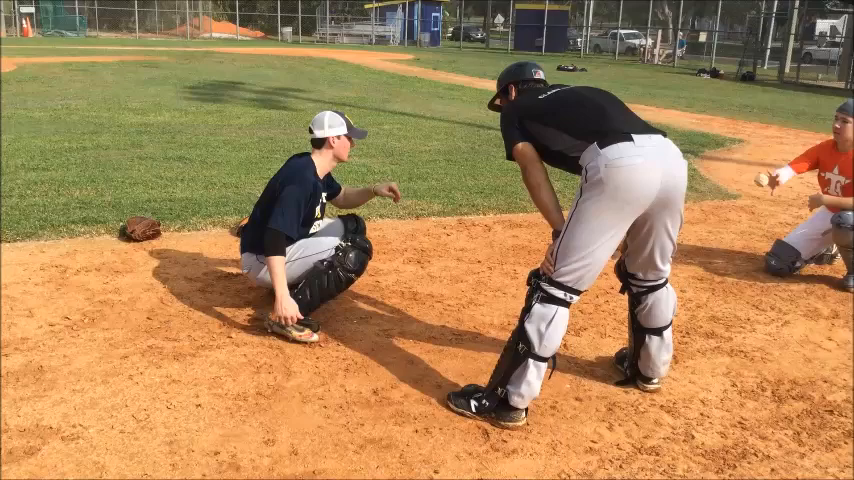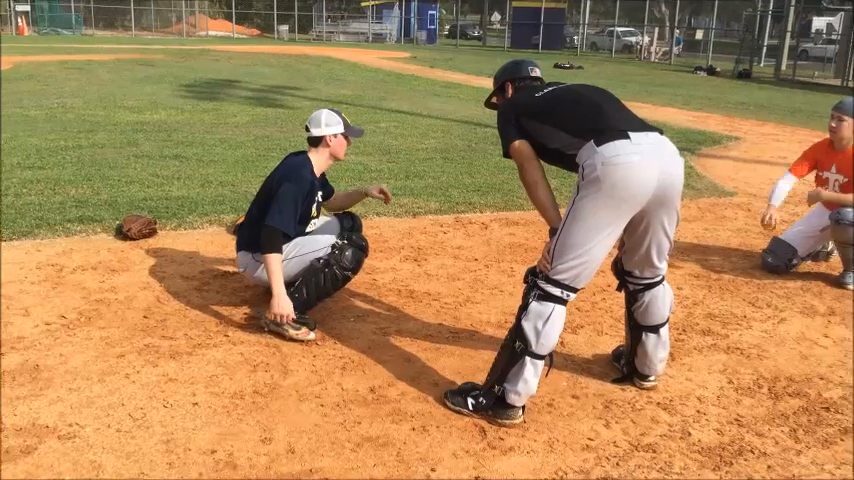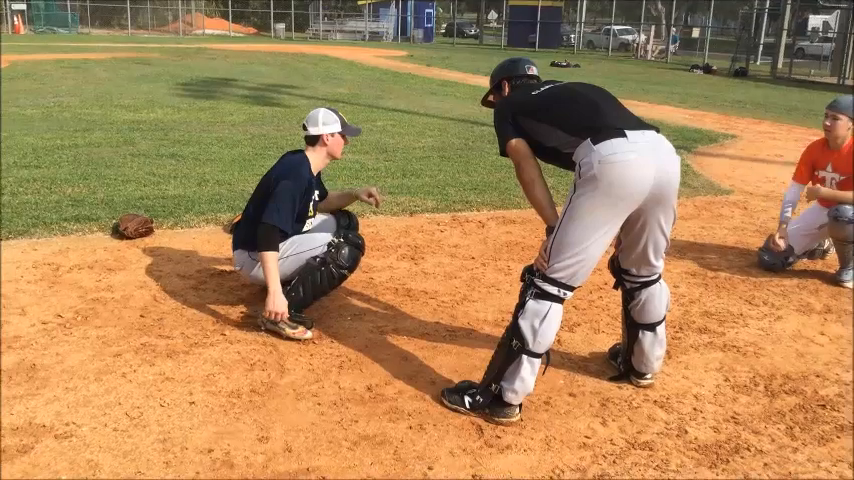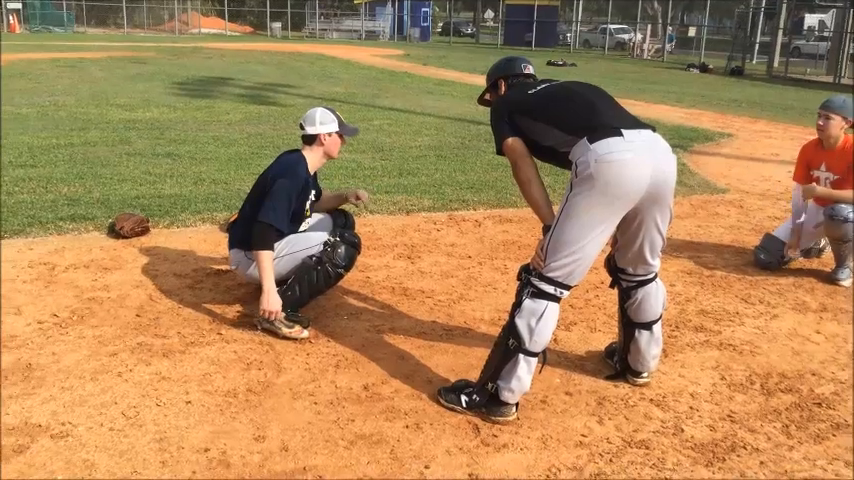
dt=0.1s
person 1, frame 1
left shoulder: (516, 109)
right shoulder: (581, 95)
left elbow: (533, 168)
left wrist: (561, 232)
left hip: (621, 166)
right hip: (671, 158)
left knee: (556, 285)
right knee: (650, 274)
left ankle: (508, 399)
right ankle: (649, 368)
person 1, frame 2
left shoulder: (512, 107)
right shoulder: (576, 92)
left elbow: (529, 166)
left wrist: (557, 229)
left hip: (618, 164)
right hip: (667, 155)
left knee: (553, 282)
right knee: (647, 272)
left ankle: (505, 397)
right ankle: (645, 365)
person 1, frame 3
left shoulder: (508, 105)
right shoulder: (574, 91)
left elbow: (526, 164)
left wrist: (554, 229)
left hip: (614, 162)
right hip: (663, 154)
left knee: (549, 281)
right knee: (644, 270)
left ankle: (501, 396)
right ankle: (642, 364)
person 1, frame 4
left shoulder: (505, 104)
right shoulder: (570, 90)
left elbow: (523, 164)
left wrist: (550, 228)
left hip: (611, 161)
right hip: (660, 153)
left knee: (546, 280)
right knee: (641, 269)
left ankle: (499, 395)
right ankle: (638, 362)
person 2, frame 1
left shoulder: (317, 170)
right shoulder: (302, 177)
left elbow: (341, 199)
right elbow: (274, 239)
left wrist: (373, 190)
right wrist: (282, 297)
left hip: (288, 245)
right hip: (264, 260)
left knee: (353, 226)
right knee: (358, 249)
left ankle: (300, 284)
right ankle: (285, 317)
person 2, frame 2
left shoulder: (312, 168)
right shoulder: (298, 175)
left elbow: (332, 202)
right elbow: (271, 237)
left wrist: (365, 192)
right wrist: (279, 295)
right hip: (260, 259)
left knee: (348, 224)
right knee: (354, 247)
left ankle: (294, 283)
right ankle: (283, 316)
person 2, frame 3
left shoulder: (309, 167)
right shoulder: (296, 173)
left elbow: (324, 203)
right elbow: (268, 234)
left wrist: (356, 194)
right wrist: (275, 292)
left hip: (281, 242)
right hip: (256, 257)
left knee: (344, 222)
right knee: (349, 246)
left ankle: (290, 282)
right ankle: (282, 312)
person 2, frame 4
left shoulder: (305, 167)
right shoulder: (292, 172)
left elbow: (317, 203)
right elbow: (263, 233)
left wrist: (346, 196)
right wrist: (269, 291)
left hip: (276, 241)
right hip: (252, 256)
left knee: (341, 221)
right knee: (346, 244)
left ankle: (285, 281)
right ankle: (279, 310)
person 3, frame 1
right shoulder: (823, 149)
right elbow: (790, 170)
left wrist: (825, 199)
right wrist: (775, 178)
right hip: (829, 214)
right knee: (776, 264)
right ankle: (828, 250)
person 3, frame 2
right shoulder: (820, 148)
right elbow: (789, 177)
left wrist: (825, 195)
right wrist: (772, 206)
right hip: (826, 211)
right knee: (773, 261)
right ankle: (824, 248)
person 3, frame 3
right shoulder: (814, 149)
right elbow: (795, 190)
left wrist: (823, 192)
right wrist: (782, 226)
right hip: (822, 209)
right knee: (770, 259)
right ankle: (820, 245)
person 3, frame 4
right shoulder: (809, 149)
right elbow: (800, 194)
left wrist: (819, 191)
right wrist: (796, 233)
right hip: (818, 208)
right knee: (766, 257)
right ankle: (816, 244)
